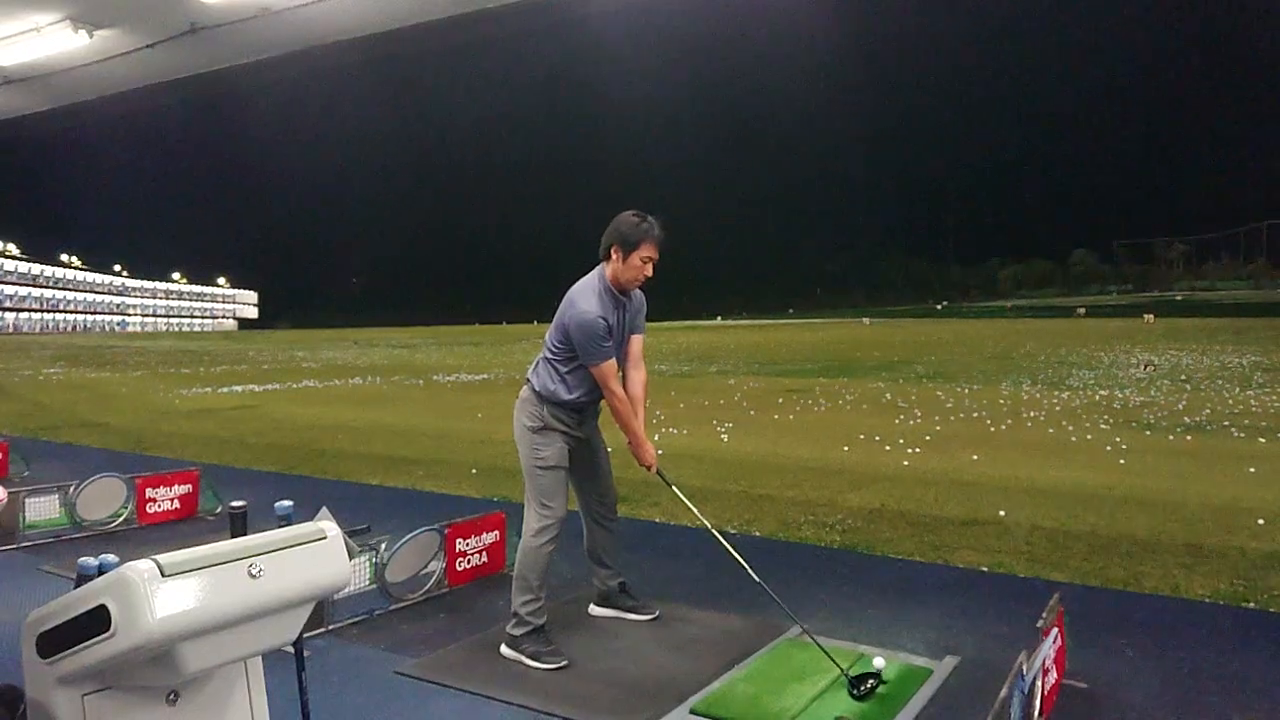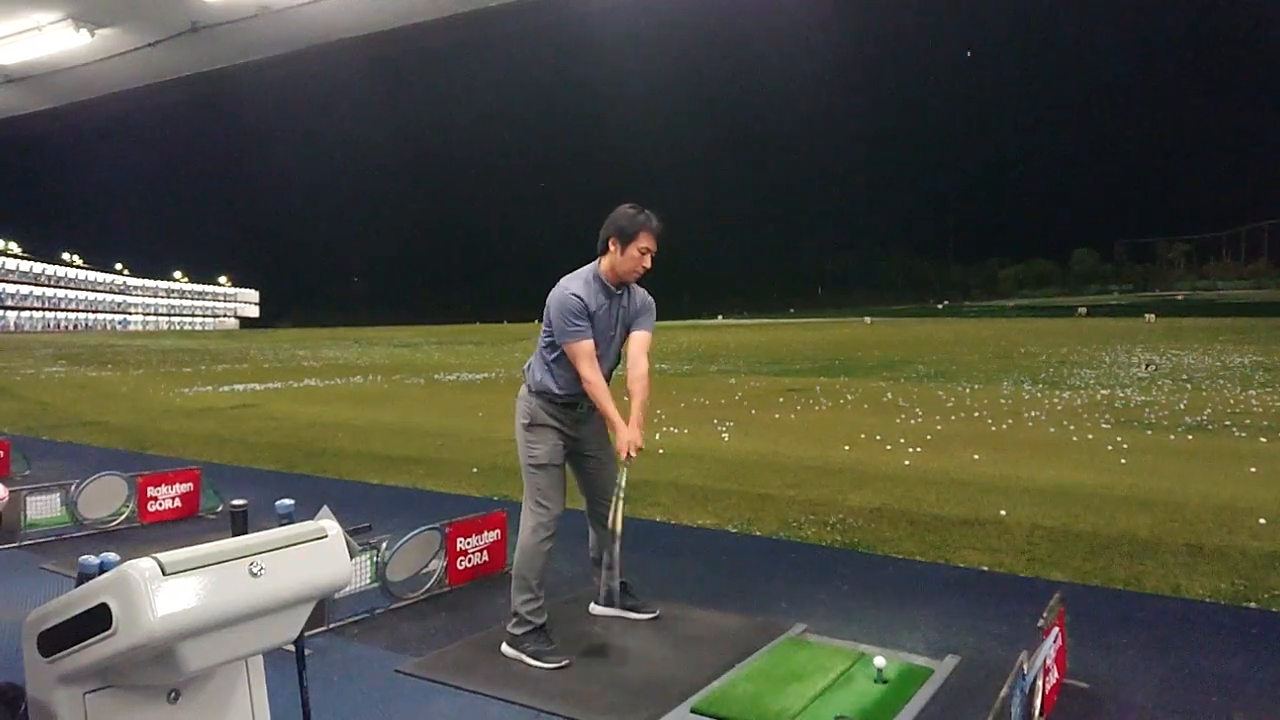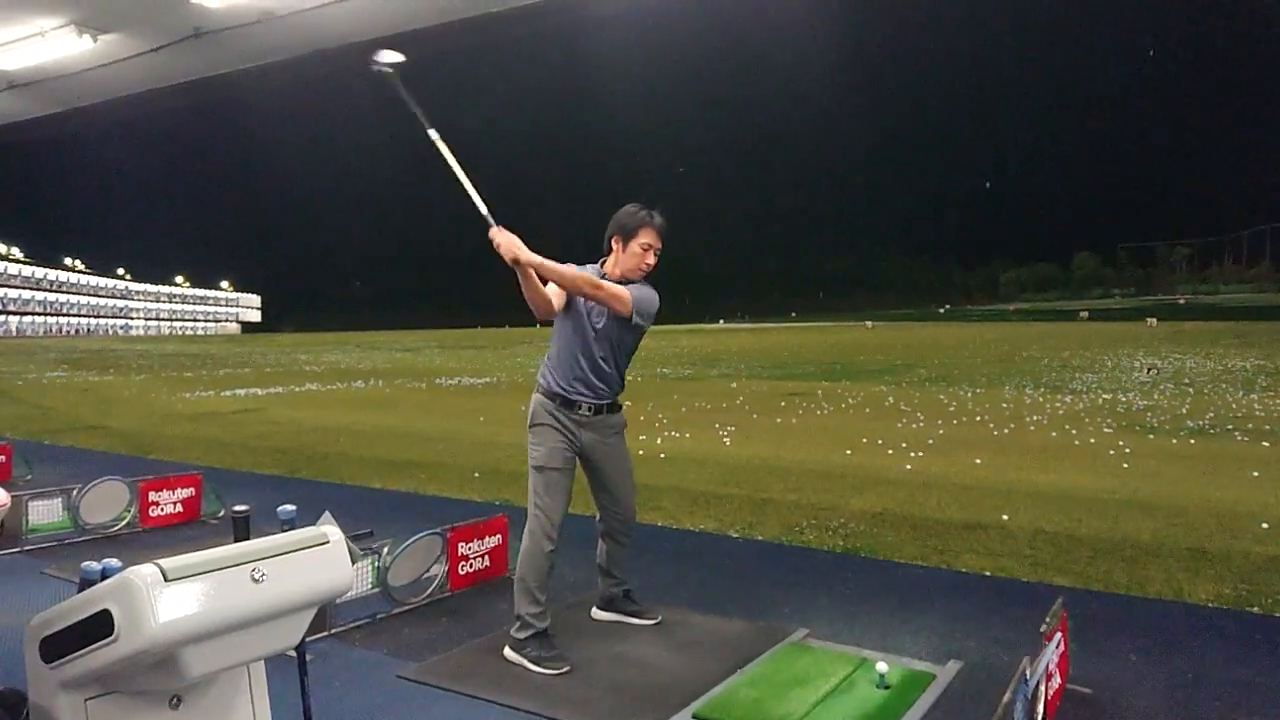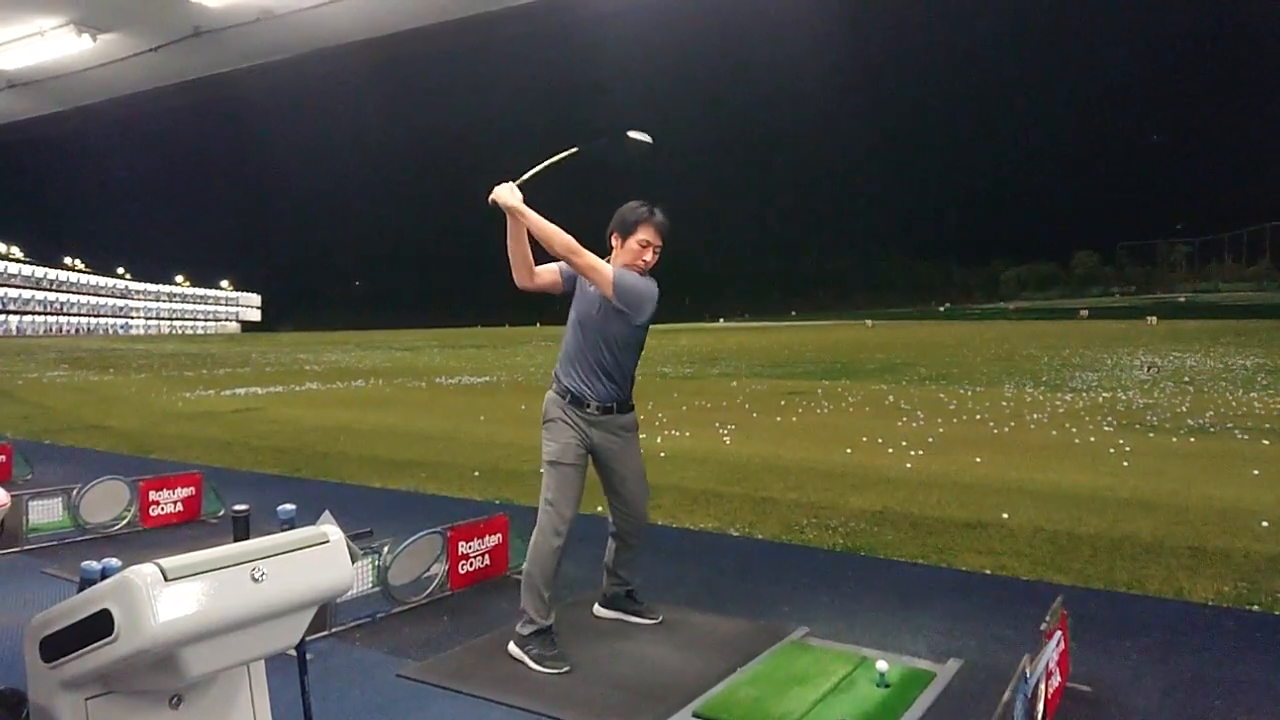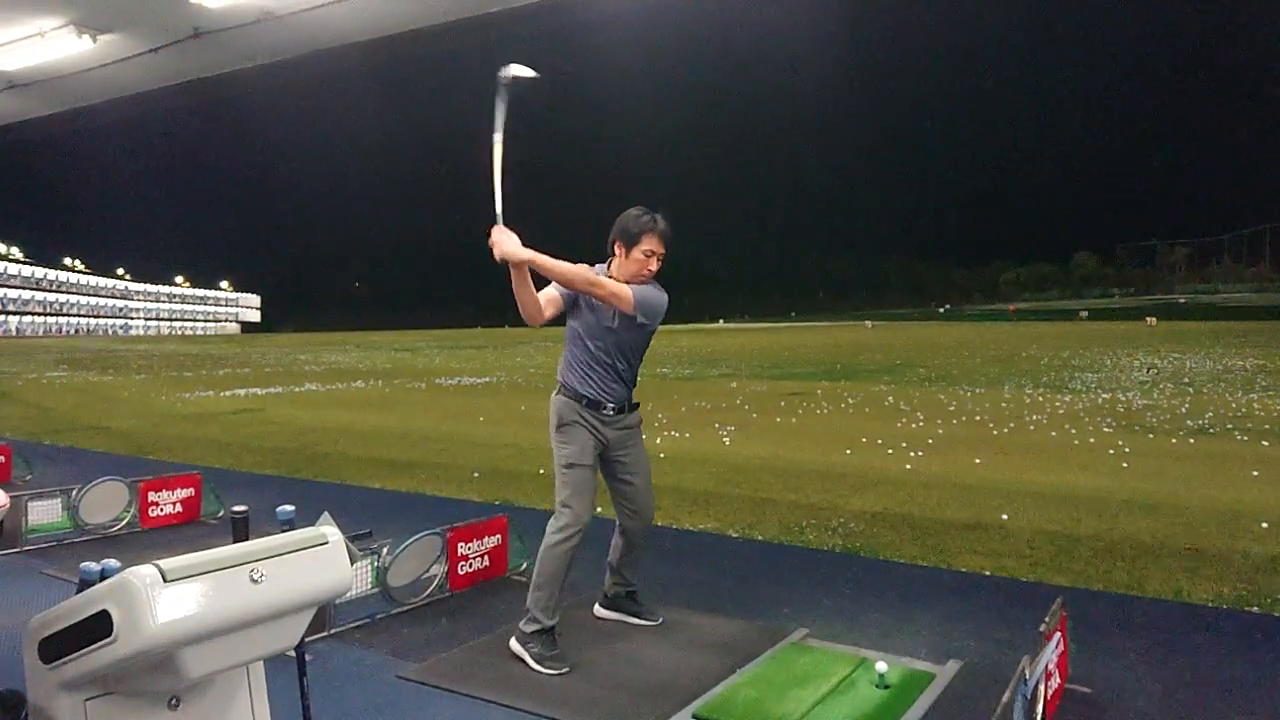
dt=1s
person 1, frame 1
left shoulder: (634, 299)
right shoulder: (587, 310)
left elbow: (634, 369)
right elbow: (612, 389)
left wrist: (641, 431)
right wrist: (640, 443)
left hip: (582, 414)
right hip: (545, 415)
left knee: (602, 504)
right knee: (546, 518)
left ankle: (609, 592)
right ankle: (522, 631)
person 1, frame 2
left shoulder: (641, 303)
right shoulder: (570, 294)
left elbow: (637, 363)
right elbow: (587, 370)
left wrist: (636, 425)
right wrist: (618, 427)
left hip: (587, 412)
right hip: (544, 410)
left knee: (608, 504)
right knee: (543, 516)
left ankle: (610, 594)
right ankle: (523, 630)
person 1, frame 3
left shoulder: (645, 298)
right shoulder: (567, 275)
left elbow: (594, 290)
right elbow: (547, 308)
left wrist: (532, 258)
right wrist: (525, 270)
left hip: (606, 419)
right hip: (555, 412)
left knee: (620, 513)
right knee: (545, 522)
left ankle: (612, 597)
right ankle: (525, 635)
person 1, frame 4
left shoulder: (644, 291)
right shoulder: (583, 274)
left elbow: (572, 252)
right elbow: (527, 278)
left wrist: (520, 206)
right wrist: (513, 215)
left hip: (617, 419)
right hip: (568, 412)
left knee: (633, 515)
right knee: (556, 519)
left ankle: (615, 595)
right ankle: (531, 631)
person 1, frame 5
left shoulder: (654, 299)
right shoulder: (579, 279)
left elbow: (595, 288)
right elbow: (535, 314)
left wrist: (526, 255)
right wrist: (516, 264)
left hip: (623, 419)
right hip: (577, 413)
left knee: (639, 514)
right knee: (573, 516)
left ankle: (616, 596)
right ankle: (533, 631)
